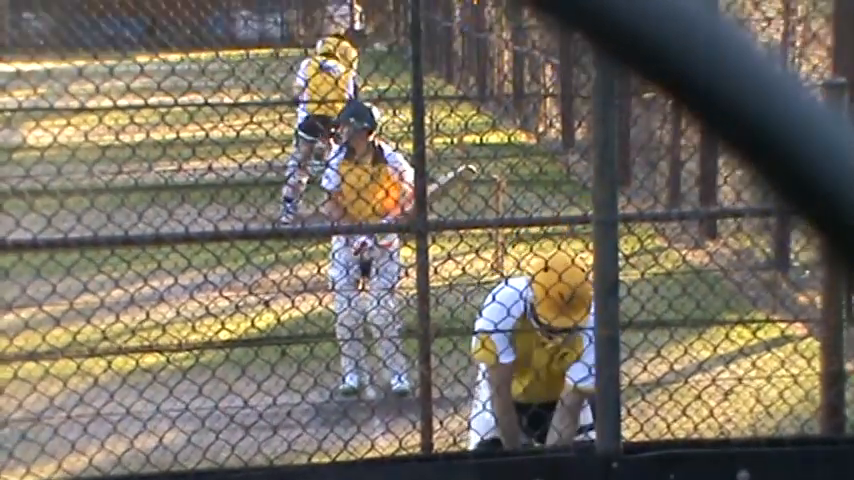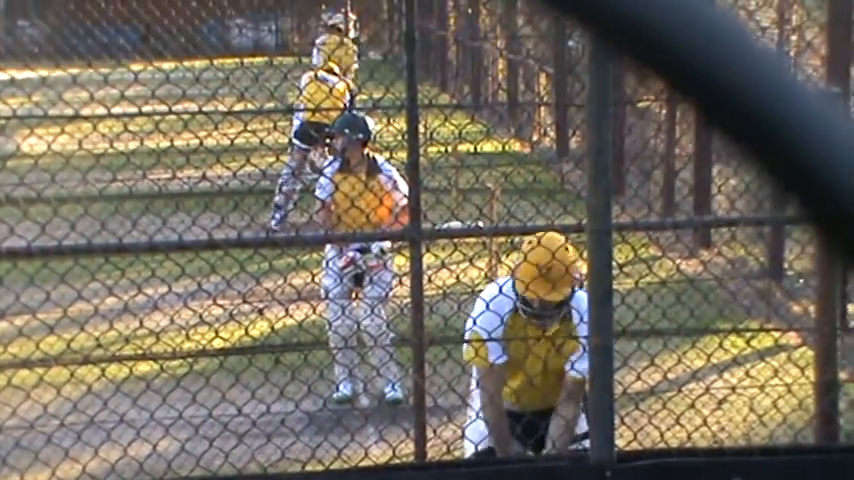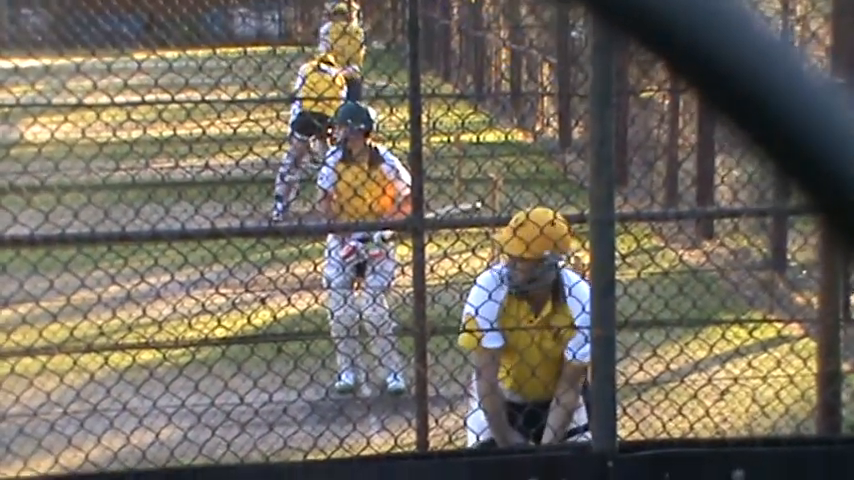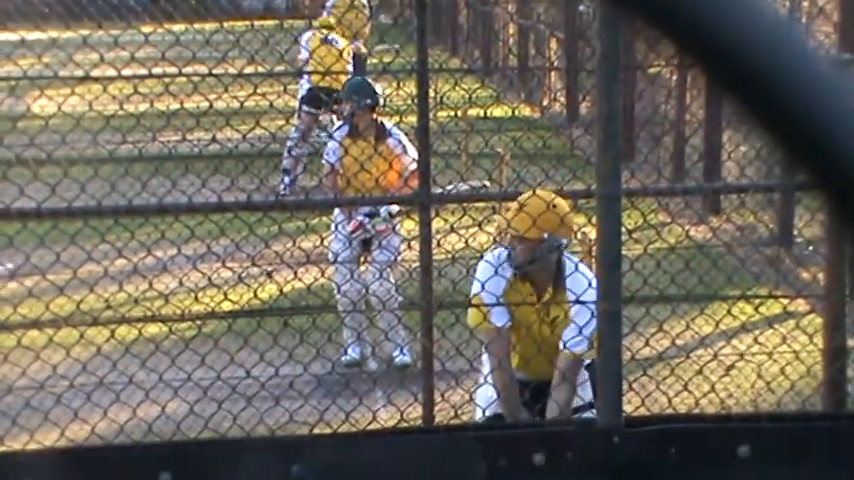
dt=0.3s
person 1, frame 1
left shoulder: (390, 158)
right shoulder: (337, 158)
left elbow: (410, 194)
right elbow: (331, 203)
left wrist: (390, 221)
right wrist: (353, 235)
left hip: (383, 239)
right hip: (347, 238)
left knee: (383, 309)
right knee: (346, 307)
left ankle: (398, 373)
right ankle: (352, 372)
person 1, frame 2
left shoulder: (383, 171)
right shoulder: (332, 170)
left elbow: (403, 210)
right elbow: (323, 212)
left wrist: (383, 240)
right wrist: (343, 249)
left hip: (375, 250)
right hip: (340, 249)
left knee: (372, 318)
right knee: (338, 318)
left ankle: (392, 381)
right ankle: (345, 380)
person 1, frame 3
left shoulder: (385, 161)
right shoulder: (334, 160)
left elbow: (406, 200)
right elbow: (325, 202)
left wrist: (384, 230)
right wrist: (345, 239)
left hip: (376, 239)
right hip: (342, 238)
left knee: (374, 308)
right knee: (340, 308)
left ankle: (394, 370)
right ankle: (347, 370)
person 1, frame 4
left shoulder: (391, 136)
right shoulder: (340, 135)
left elbow: (412, 174)
right elbow: (330, 177)
left wrist: (392, 204)
right wrist: (351, 214)
left hip: (382, 215)
right hip: (348, 213)
left knee: (380, 283)
right knee: (346, 283)
left ankle: (400, 345)
right ankle: (354, 344)
person 2, frame 1
left shoulder: (592, 324)
right shoulder: (501, 303)
left elbow: (568, 413)
right elbow: (500, 393)
left hip: (561, 401)
right hip: (506, 399)
person 2, frame 2
left shoulder: (583, 312)
right shoulder: (492, 303)
left elbow: (570, 401)
right elbow: (490, 394)
left hip: (556, 410)
right hip: (499, 408)
person 2, frame 3
left shoulder: (580, 300)
right shoulder: (488, 288)
left elbow: (570, 385)
right elbow: (486, 380)
right wrist: (507, 448)
left hip: (557, 400)
right hip: (502, 398)
person 2, frame 4
left shoulder: (582, 288)
right shoulder: (492, 269)
left elbow: (565, 382)
right elbow: (499, 362)
left hip: (567, 376)
right hip: (509, 377)
person 3, frame 1
left shoulder: (308, 64)
right shoulder: (346, 71)
left elbow: (298, 93)
right elbow: (349, 101)
left hip: (310, 117)
right hip: (335, 120)
left knee: (299, 163)
left ankle: (288, 209)
person 3, frame 2
left shoulder: (308, 77)
right shoulder: (342, 85)
left elbow: (299, 104)
right elbow: (344, 112)
left hip: (306, 123)
right hip: (330, 127)
left knee: (293, 170)
left ankle: (278, 216)
person 3, frame 3
left shoulder: (306, 68)
right shoulder: (339, 77)
left elbow: (297, 92)
right elbow: (342, 103)
left hip: (305, 113)
right hip: (329, 117)
left knee: (292, 160)
left ankle: (279, 207)
person 3, frame 4
left shoulder: (309, 36)
right shoulder: (344, 43)
left elbow: (304, 63)
left hip: (314, 87)
right hip: (339, 90)
left knee: (300, 135)
left ankle: (287, 182)
